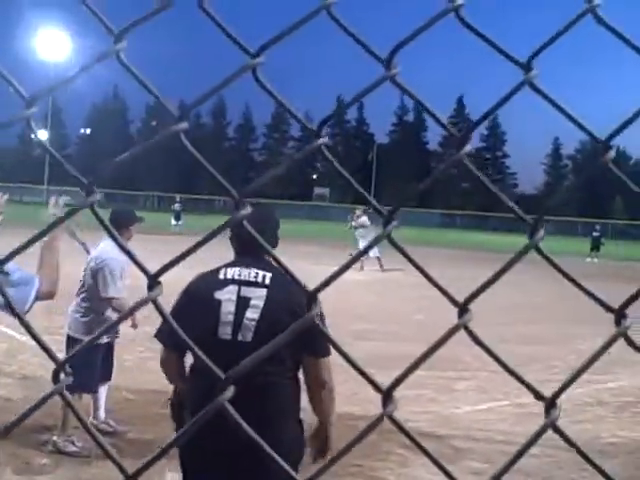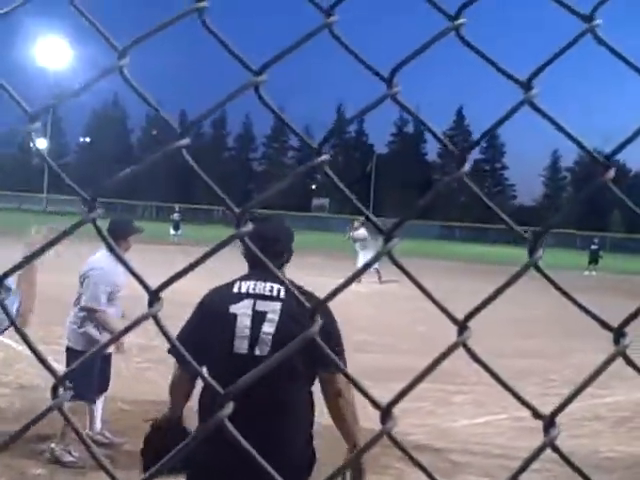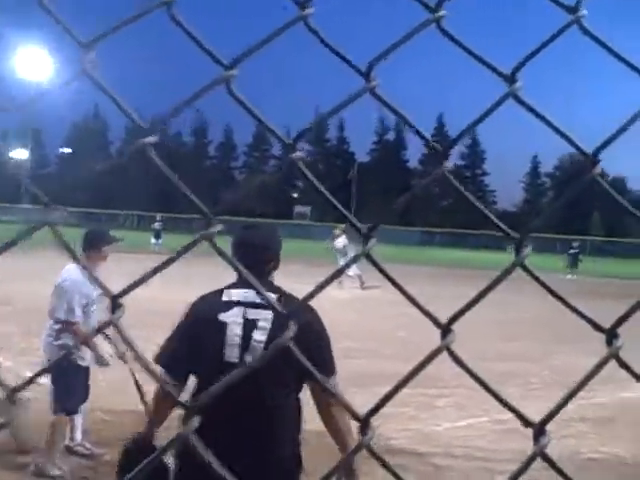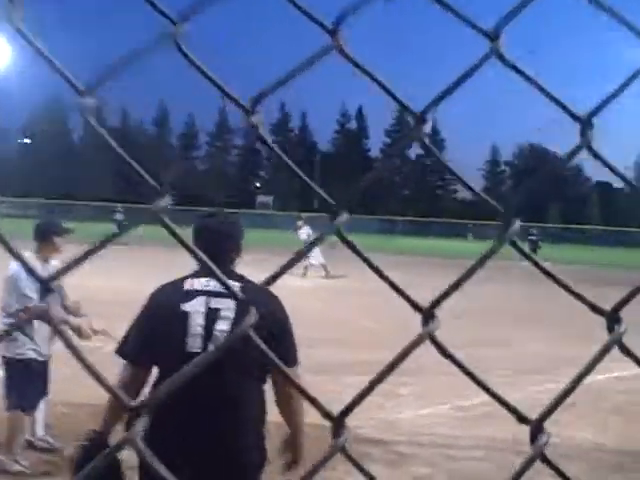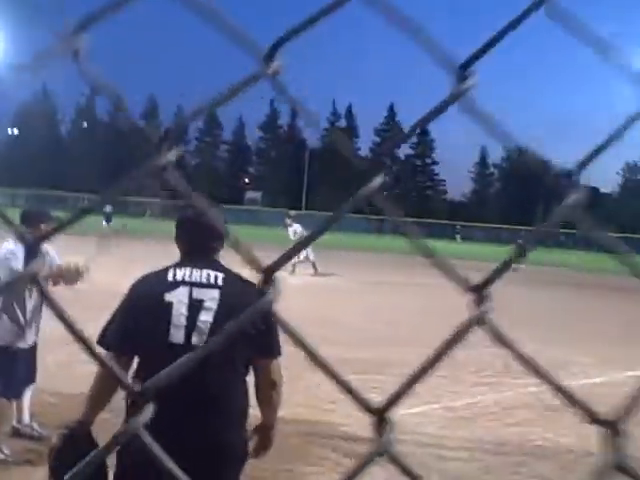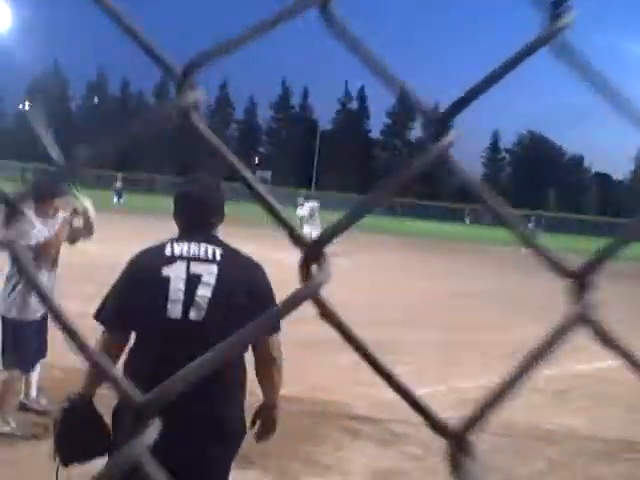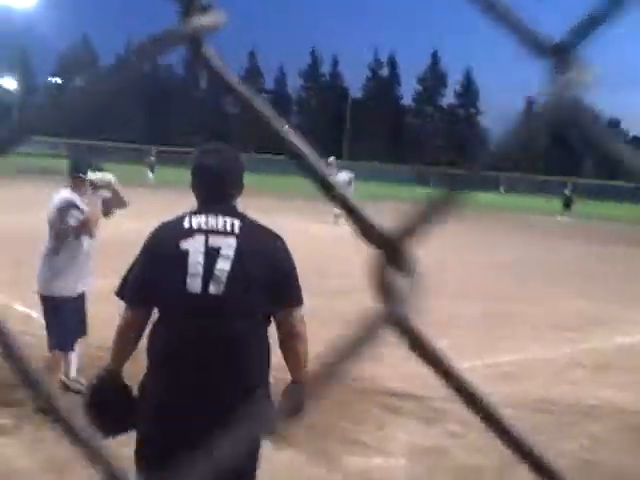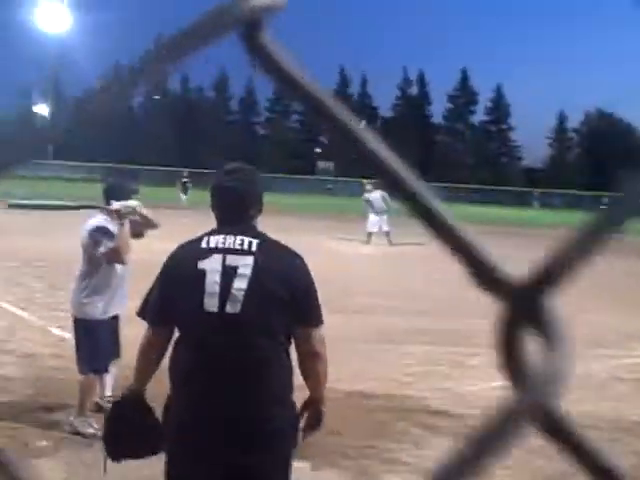
dt=0.2s
person 1, frame 1
left shoulder: (201, 286)
right shoulder: (297, 294)
left elbow: (169, 358)
right elbow: (320, 378)
left wrist: (185, 388)
right wrist: (325, 426)
left hip: (206, 429)
right hip: (272, 435)
person 1, frame 2
left shoulder: (215, 300)
right shoulder: (311, 309)
left elbow: (183, 375)
right elbow: (337, 389)
left wrist: (173, 416)
right wrist: (355, 444)
left hip: (217, 445)
right hip: (284, 451)
person 1, frame 3
left shoulder: (203, 308)
right shoulder: (301, 315)
right elbow: (327, 395)
left wrist: (148, 433)
right wrist: (348, 451)
right hip: (271, 456)
person 1, frame 4
left shoulder: (164, 298)
right shoulder: (264, 303)
left elbow: (131, 378)
right elbow: (287, 385)
left wrist: (103, 430)
right wrist: (296, 434)
left hip: (168, 443)
right hip: (236, 448)
person 1, frame 5
left shoulder: (146, 288)
right shoulder: (249, 295)
left elbow: (113, 369)
right elbow: (270, 377)
left wrist: (85, 420)
right wrist: (269, 422)
left hip: (150, 436)
right hip: (218, 442)
person 1, frame 6
left shoulder: (144, 263)
right shoulder: (247, 272)
left elbow: (111, 344)
right elbow: (269, 353)
left wrist: (86, 394)
right wrist: (271, 403)
right hip: (214, 417)
person 1, frame 7
left shoulder: (163, 238)
right shoulder: (268, 244)
left elbow: (133, 318)
right elbow: (291, 327)
left wrist: (112, 370)
right wrist: (298, 380)
left hip: (168, 389)
right hip: (238, 393)
person 1, frame 8
left shoulder: (183, 258)
right shoulder: (287, 262)
left elbow: (155, 338)
right elbow: (312, 347)
left wrist: (136, 390)
right wrist: (317, 397)
left hip: (194, 409)
right hip: (264, 414)
person 2, frame 1
left shoulder: (111, 250)
right shoulder: (110, 257)
right elbow: (113, 299)
left wrist: (125, 313)
right wrist: (132, 314)
left hip: (103, 326)
right hip: (87, 327)
left knee: (102, 375)
right knee: (79, 383)
left ankle: (99, 418)
right ankle: (62, 436)
person 2, frame 2
left shoulder: (115, 263)
right shoulder: (100, 267)
right elbow: (94, 310)
left wrist: (118, 326)
right wrist: (117, 334)
left hip: (101, 337)
right hip: (87, 338)
left knee: (99, 387)
right knee: (82, 393)
left ankle: (94, 429)
right ankle: (60, 445)
person 2, frame 3
left shoulder: (92, 274)
right shoulder: (73, 279)
right elbow: (72, 324)
right wrist: (96, 349)
left hip: (80, 349)
right hip: (65, 350)
left knee: (78, 399)
right knee: (66, 406)
left ankle: (75, 440)
person 2, frame 4
left shoulder: (52, 266)
right shoulder: (21, 270)
left elbow: (61, 301)
right elbow: (34, 310)
left wrist: (76, 314)
right wrist: (71, 324)
left hip: (40, 344)
left knee: (38, 393)
right knee: (22, 402)
left ankle: (37, 435)
person 2, frame 5
left shoulder: (44, 251)
left elbow: (63, 277)
right elbow: (28, 280)
left wrist: (72, 273)
right wrist: (60, 271)
left hip: (29, 330)
left knee: (26, 380)
left ankle: (22, 422)
person 2, frame 6
left shoulder: (55, 219)
right shoulder: (25, 223)
left elbow: (84, 234)
right elbow: (48, 249)
left wrist: (86, 216)
right wrist: (69, 219)
left hip: (39, 302)
left knee: (35, 354)
left ankle: (29, 396)
person 2, frame 7
left shoulder: (87, 197)
right shoulder: (65, 202)
left elbow: (119, 204)
right elbow: (90, 227)
left wrist: (111, 188)
right wrist: (96, 194)
left hip: (75, 281)
right hip: (58, 284)
left knee: (74, 333)
right knee: (62, 341)
left ankle: (69, 376)
person 2, frame 8
left shoulder: (118, 221)
right shoulder: (99, 227)
left elbow: (152, 225)
right elbow: (121, 256)
left wrist: (138, 212)
right wrist: (123, 221)
left hip: (109, 304)
right hip: (92, 306)
left knee: (108, 356)
right knee: (94, 365)
left ankle: (104, 397)
right ankle: (80, 418)
